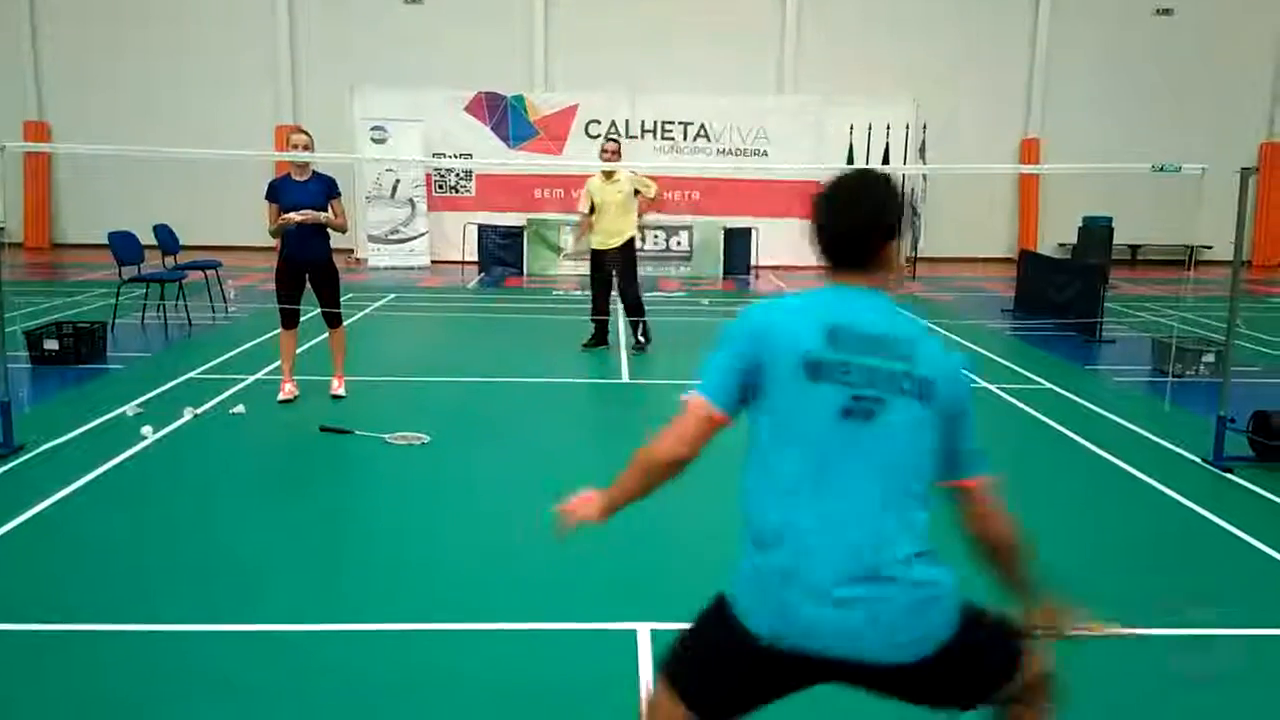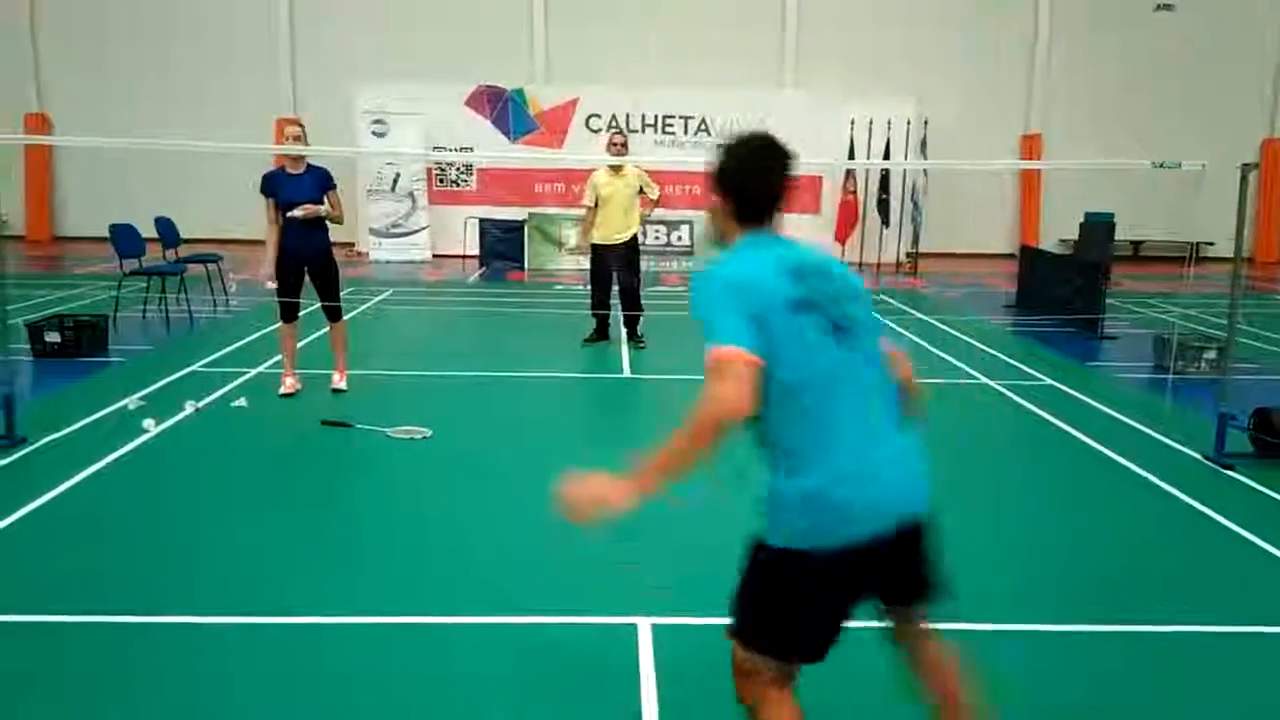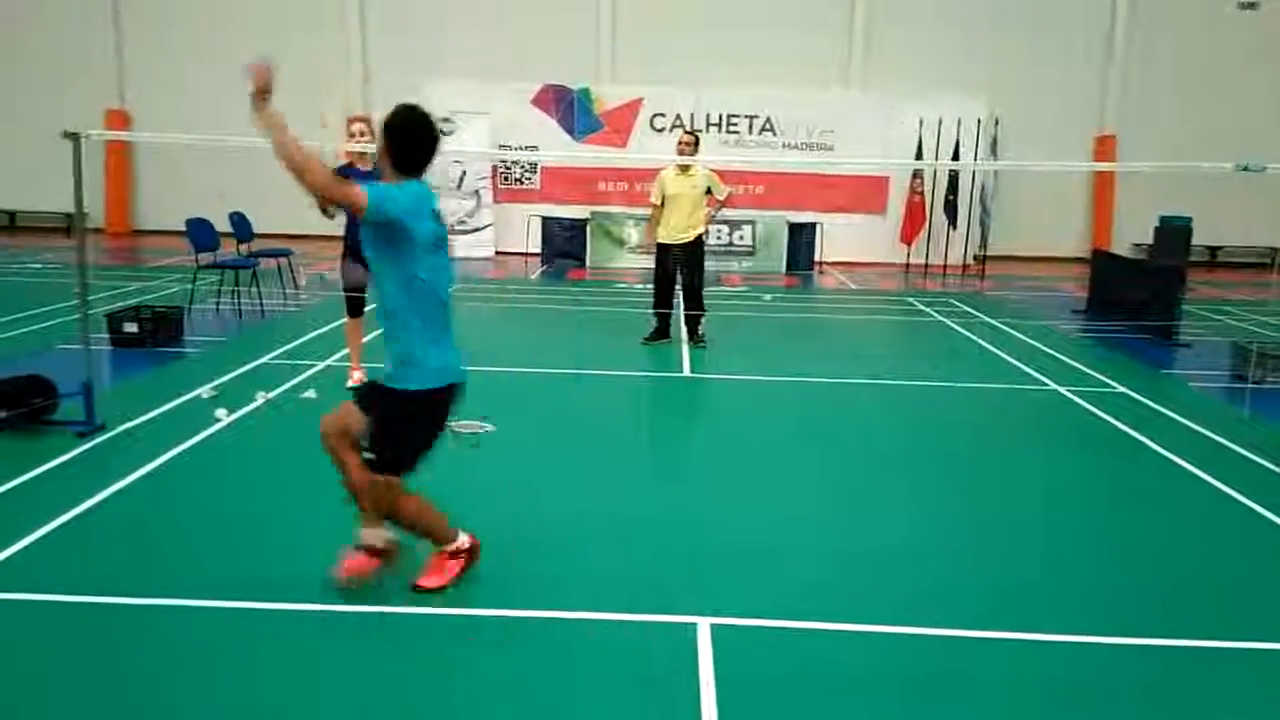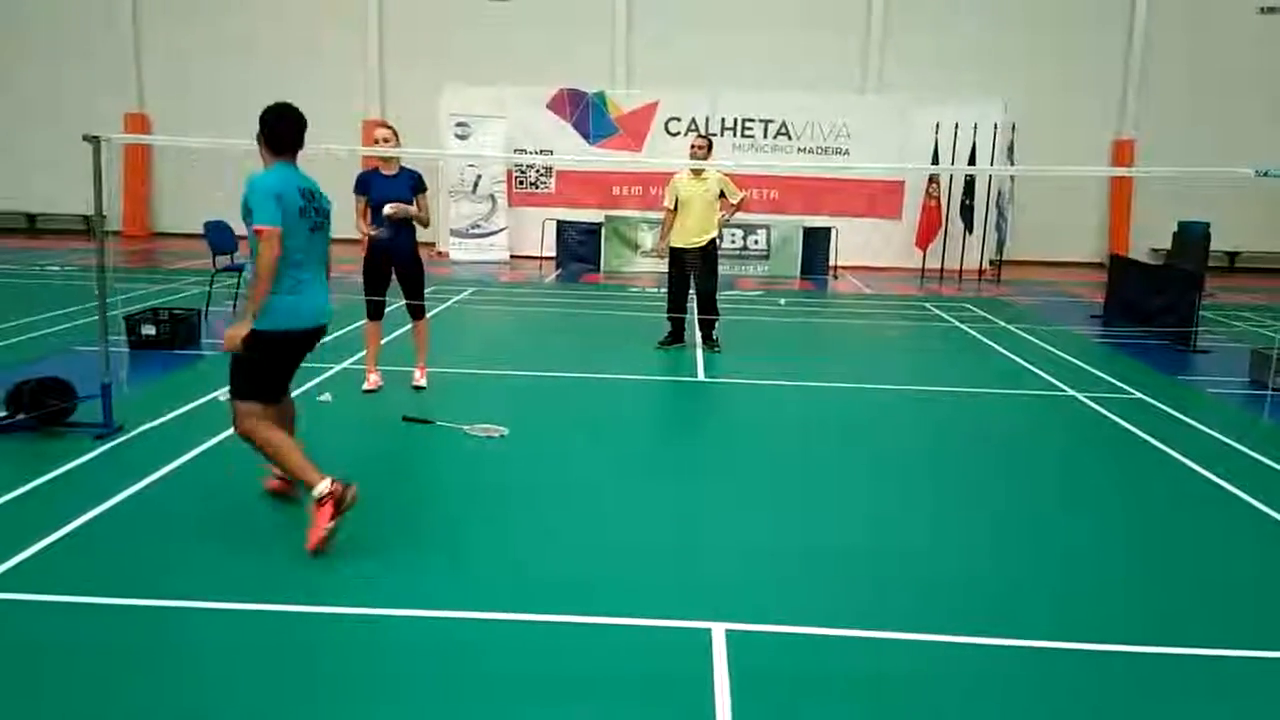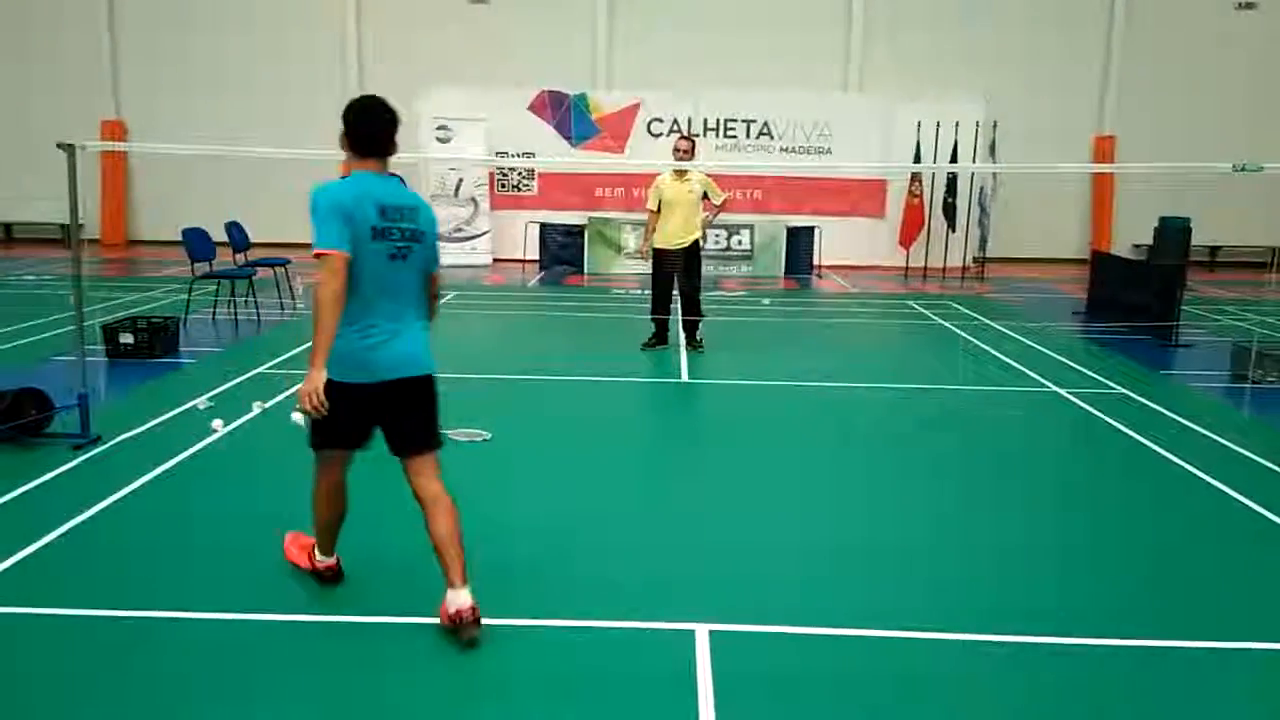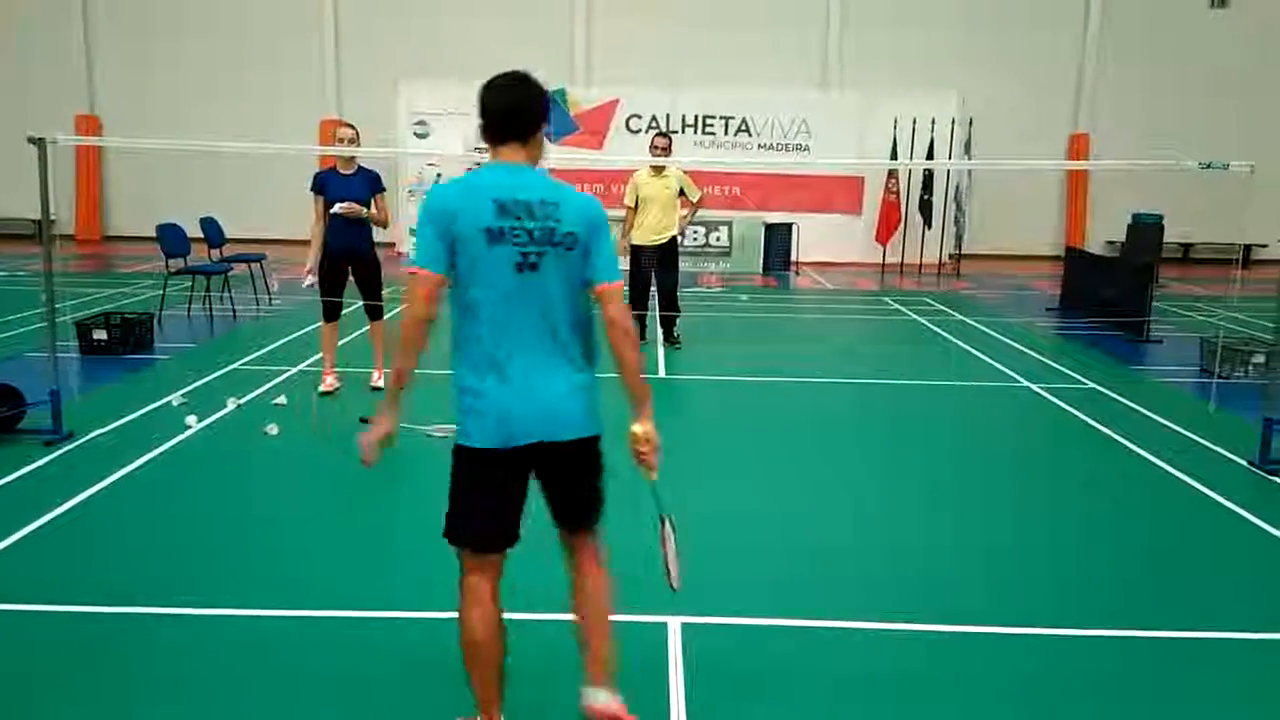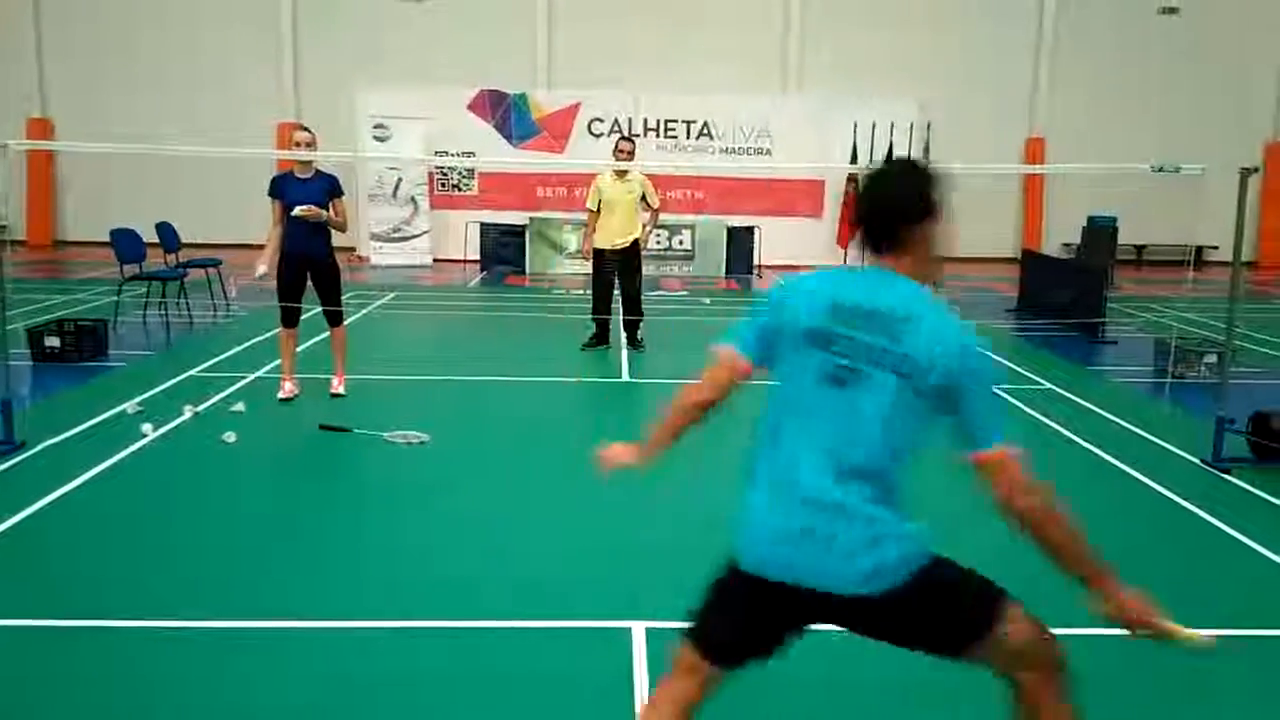
dt=0.7s
person 1, frame 1
left shoulder: (761, 324)
right shoulder: (938, 362)
left elbow: (674, 447)
right elbow: (988, 522)
left wrist: (603, 504)
right wrist: (1034, 601)
left hip: (780, 608)
right hip: (909, 617)
person 1, frame 2
left shoulder: (722, 280)
right shoulder: (832, 273)
left elbow: (732, 403)
right elbow: (903, 381)
left wrist: (634, 487)
left hip: (817, 516)
right hip: (901, 493)
right knee: (911, 633)
person 1, frame 3
left shoulder: (397, 201)
right shoulder: (417, 199)
left elbow: (319, 181)
left wrist: (263, 108)
right wrist: (370, 273)
left hip: (423, 375)
right hip: (411, 370)
left knee: (380, 488)
right knee: (336, 428)
left ankle: (456, 545)
right ankle: (376, 541)
person 1, frame 4
left shoulder: (263, 184)
right shoulder: (312, 189)
left elbow: (271, 252)
left wrist: (245, 319)
left hip: (276, 318)
right hip: (312, 315)
left knee: (250, 419)
right knee: (274, 392)
left ankle: (325, 490)
right ankle: (288, 473)
person 1, frame 5
left shoulder: (333, 197)
right shoulder: (420, 208)
left elbow: (333, 281)
left wrist: (316, 366)
left hip: (352, 364)
right hip: (412, 363)
left knee: (332, 463)
right knee: (426, 478)
left ankle: (323, 556)
right ankle: (459, 598)
person 1, frame 6
left shoulder: (449, 200)
right shoulder: (585, 209)
left elbow: (419, 314)
right elbow: (618, 319)
left wrist: (389, 412)
right wrist: (642, 416)
left hip: (490, 419)
right hip: (572, 417)
left knee: (480, 573)
right knee: (584, 547)
person 1, frame 7
left shoulder: (792, 295)
right shoulder: (953, 342)
left elbow: (705, 392)
right elbow: (1017, 493)
left wrist: (641, 451)
right wrist: (1108, 587)
left hip: (768, 551)
right hip: (873, 559)
left knee: (690, 672)
right knee: (1035, 658)
person 2, frame 1
left shoulder: (327, 183)
right shoulder: (277, 186)
left elbow: (343, 225)
right elbow: (273, 231)
left wrist: (320, 217)
right wrist: (282, 224)
left hip: (321, 261)
right hip: (289, 262)
left knee: (333, 319)
right knee: (288, 321)
left ankle: (338, 377)
right ankle: (287, 381)
person 2, frame 2
left shoulder: (321, 175)
right shoulder: (271, 179)
left elbow: (339, 217)
right elbow: (273, 224)
left wrist: (320, 210)
right wrist: (269, 262)
left hip: (320, 253)
right hip: (288, 255)
left knee: (333, 312)
right knee: (288, 315)
left ankle: (340, 371)
right ankle: (289, 375)
person 2, frame 3
right shoulder: (340, 173)
right elbow: (330, 212)
right wrist: (322, 200)
right hip: (354, 248)
right knee: (354, 310)
right ankle: (356, 368)
person 2, frame 4
left shoulder: (413, 178)
right shoulder: (365, 179)
left elbow: (426, 220)
right elbow: (360, 219)
left wrist: (409, 211)
right wrist: (366, 231)
left hip: (407, 253)
right hip: (377, 253)
left knee: (417, 311)
right knee: (374, 312)
left ankle: (420, 369)
right ankle: (372, 372)
person 2, frame 5
left shoulder: (395, 182)
right shoulder: (347, 183)
left elbow: (406, 221)
right elbow: (342, 220)
left wrist: (386, 215)
right wrist: (357, 221)
left hip: (389, 256)
right hip: (359, 256)
left knee: (396, 313)
right knee: (358, 315)
left ankle: (400, 370)
right ankle: (357, 372)
person 2, frame 6
left shoulder: (371, 177)
right shoulder: (322, 178)
left elbow: (384, 220)
right elbow: (319, 221)
left wrist: (363, 212)
right wrist: (312, 257)
left hip: (364, 254)
right hip: (333, 254)
left knee: (374, 311)
right knee: (330, 314)
left ankle: (378, 370)
right ankle: (329, 373)
person 2, frame 7
left shoulder: (329, 181)
right shoulder: (280, 182)
left elbow: (343, 225)
right elbow: (277, 226)
left wrist: (323, 215)
right wrist: (266, 257)
left hip: (323, 258)
right hip: (291, 259)
left knee: (334, 317)
right knee: (289, 319)
left ankle: (339, 376)
right ankle: (288, 379)
person 3, frame 1
left shoulder: (630, 178)
right shoulder: (591, 183)
left elbow: (653, 190)
right elbow: (585, 216)
left wrist: (641, 211)
left hip: (624, 244)
right hip: (599, 246)
left knee: (630, 293)
right knee: (599, 294)
left ankle: (642, 335)
right ankle: (600, 336)
person 3, frame 2
left shoulder: (638, 175)
right shoulder: (596, 178)
left elbow: (655, 193)
right elbow: (591, 210)
left wrist: (645, 211)
right wrist: (584, 236)
left hip: (627, 240)
right hip: (602, 242)
left knee: (630, 288)
right knee: (599, 289)
left ankle: (633, 331)
right ankle: (600, 329)
person 3, frame 3
left shoulder: (706, 175)
right shoulder: (664, 175)
left elbow: (723, 194)
right elbow: (657, 208)
left wrist: (712, 212)
right wrist: (650, 235)
left hip: (692, 240)
right hip: (666, 240)
left knee: (693, 289)
right knee: (663, 288)
left ankle: (695, 331)
right ankle: (662, 330)
person 3, frame 4
left shoulder: (719, 179)
right shoulder: (677, 180)
left elbow: (738, 198)
right elbow: (670, 212)
left wrist: (726, 217)
right wrist: (662, 239)
left hip: (706, 245)
right hip: (679, 244)
left knee: (707, 293)
right knee: (676, 293)
left ankle: (709, 336)
right ankle: (676, 334)
person 3, frame 5
left shoulder: (701, 180)
right shoulder: (660, 181)
left elbow: (721, 199)
right elbow: (653, 214)
left wrist: (710, 218)
right wrist: (646, 242)
left hip: (690, 245)
right hip: (663, 246)
left knee: (691, 294)
right knee: (660, 294)
left ankle: (692, 336)
right ankle: (660, 335)
person 3, frame 6
left shoulder: (678, 176)
right shoulder: (637, 177)
left elbow: (697, 198)
right elbow: (630, 210)
left wrist: (687, 218)
right wrist: (624, 237)
left hip: (667, 242)
right hip: (640, 242)
left knee: (668, 290)
right knee: (638, 290)
left ankle: (669, 332)
right ankle: (638, 331)
person 3, frame 7
left shoulder: (641, 181)
right shoulder: (600, 181)
left elbow: (655, 208)
right elbow: (593, 213)
left wrist: (647, 230)
right wrist: (587, 240)
left hip: (630, 245)
right hip: (603, 246)
left knee: (631, 294)
right knee: (601, 294)
left ankle: (633, 335)
right ankle: (601, 335)
